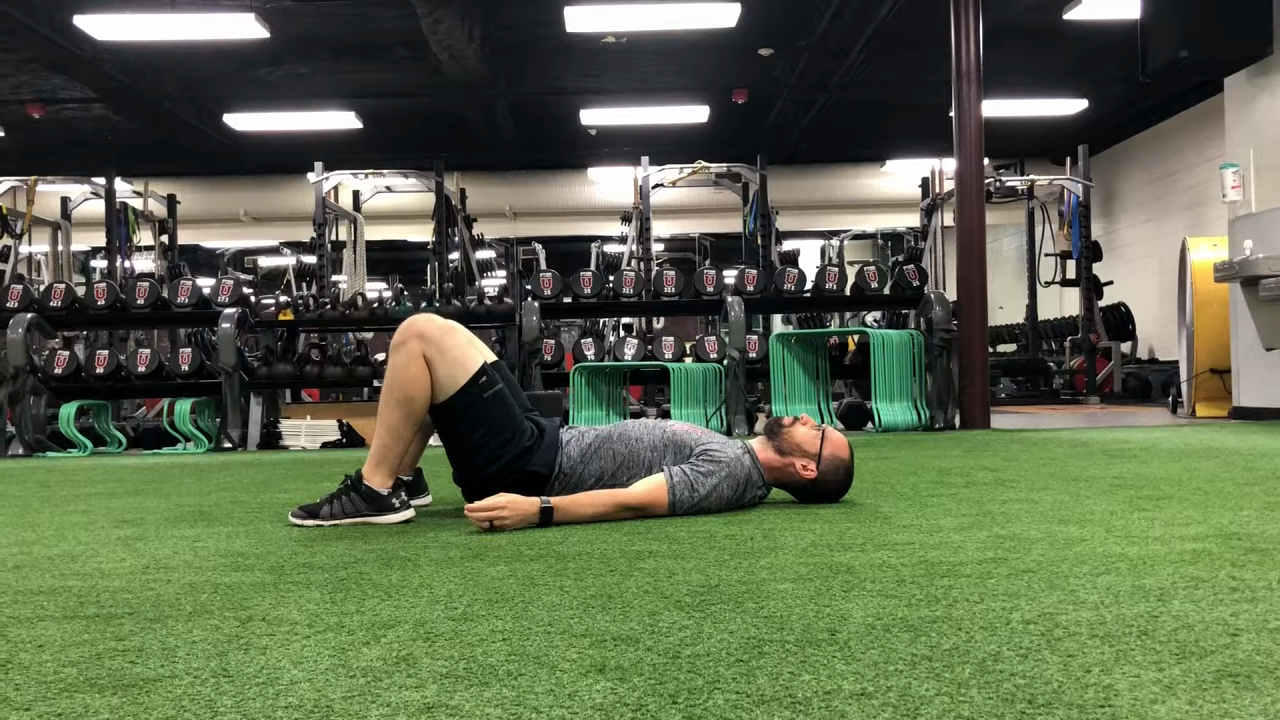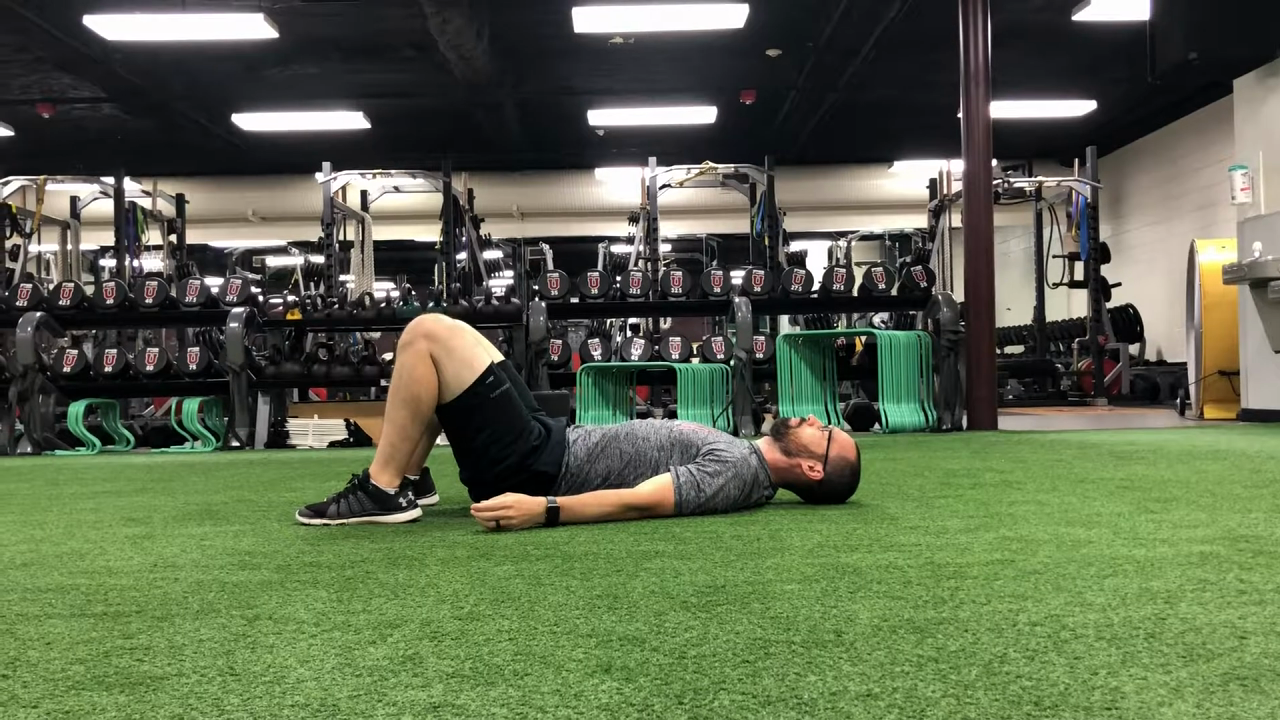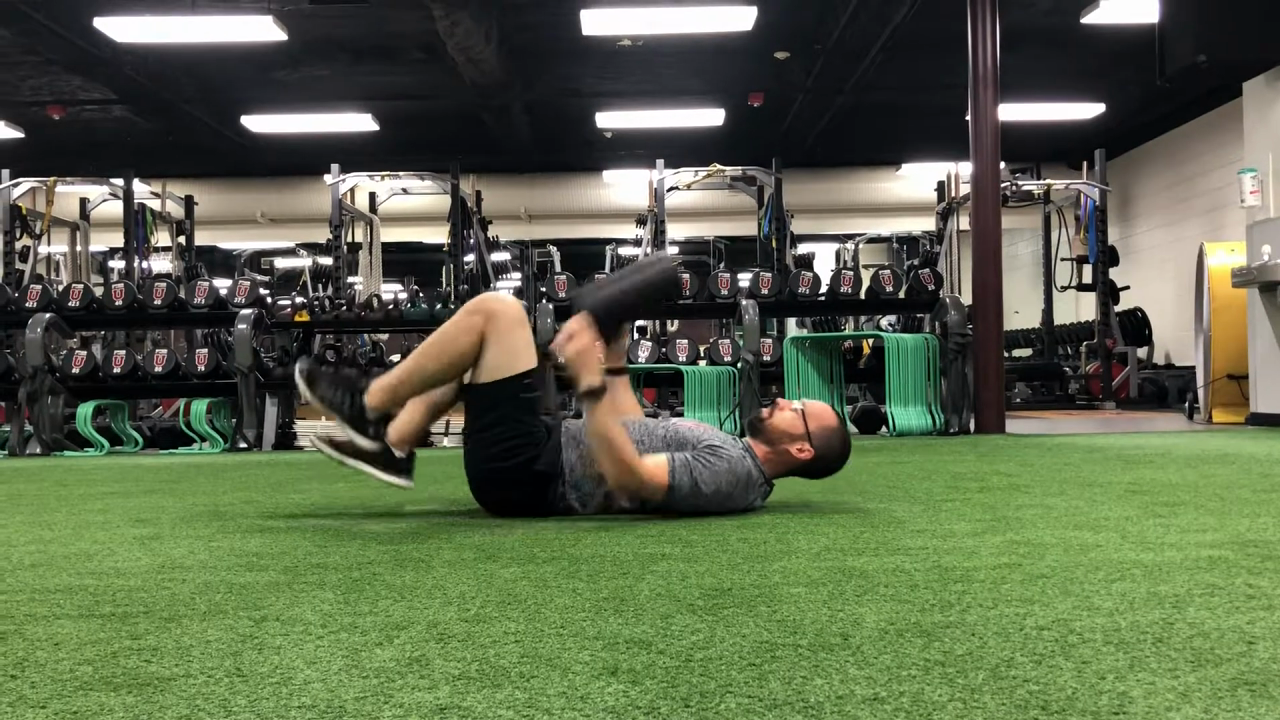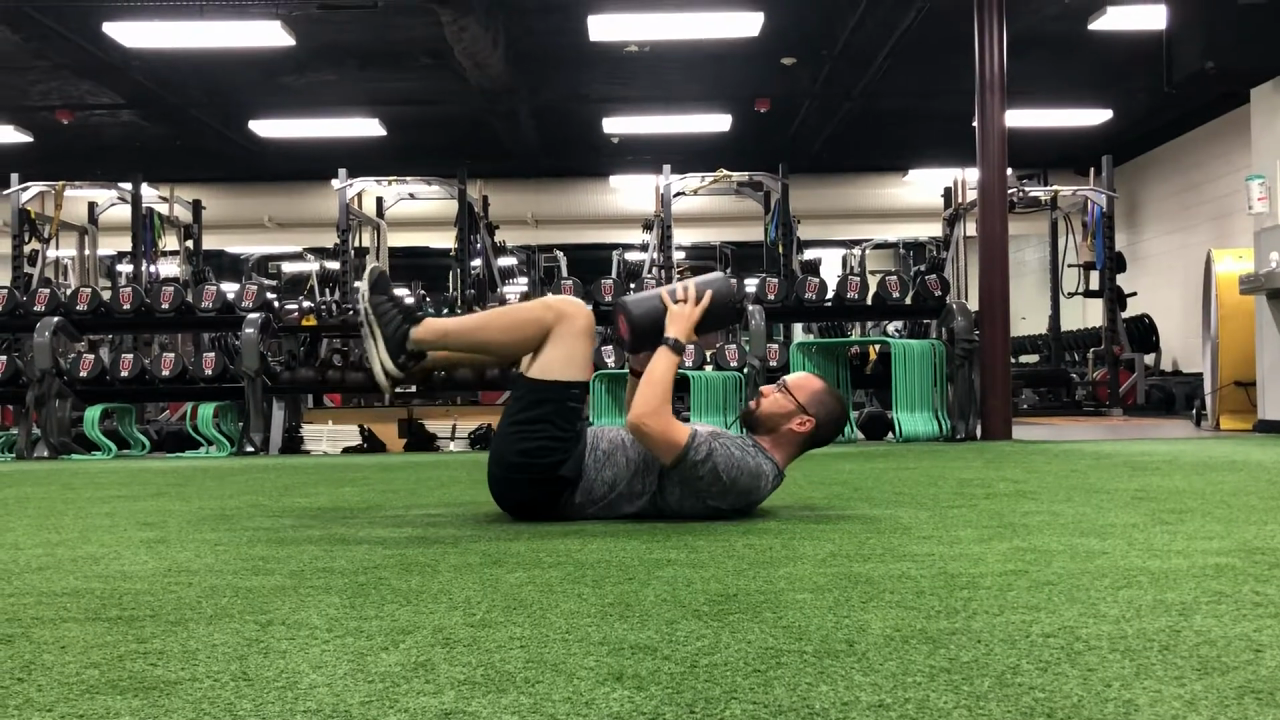
dt=0.5s
person 1, frame 1
left shoulder: (731, 471)
right shoulder: (732, 455)
left elbow: (631, 501)
left wrist: (535, 509)
left hip: (525, 469)
right hip: (548, 441)
left knee: (419, 334)
right knee: (438, 337)
left ankle: (377, 490)
right ankle: (401, 477)
person 1, frame 2
left shoulder: (737, 472)
right shoulder: (738, 454)
left elbow: (636, 503)
left wrist: (541, 508)
left hip: (531, 466)
right hip: (554, 444)
left knee: (426, 335)
right knee: (444, 335)
left ankle: (383, 490)
right ankle: (408, 477)
person 1, frame 3
left shoulder: (732, 473)
right shoulder: (733, 457)
left elbow: (626, 478)
left wrist: (592, 379)
right wrist: (614, 362)
left hip: (524, 472)
right hip: (537, 442)
left knee: (495, 309)
right knee: (477, 343)
left ankle: (366, 409)
right ankle: (391, 448)
person 1, frame 4
left shoulder: (745, 470)
right shoulder: (743, 455)
left elbow: (645, 424)
right elbow: (649, 423)
left wrist: (675, 338)
right wrist: (644, 361)
left hip: (538, 477)
right hip: (547, 474)
left knee: (568, 313)
right knee: (546, 334)
left ankle: (408, 337)
right ankle: (410, 357)
